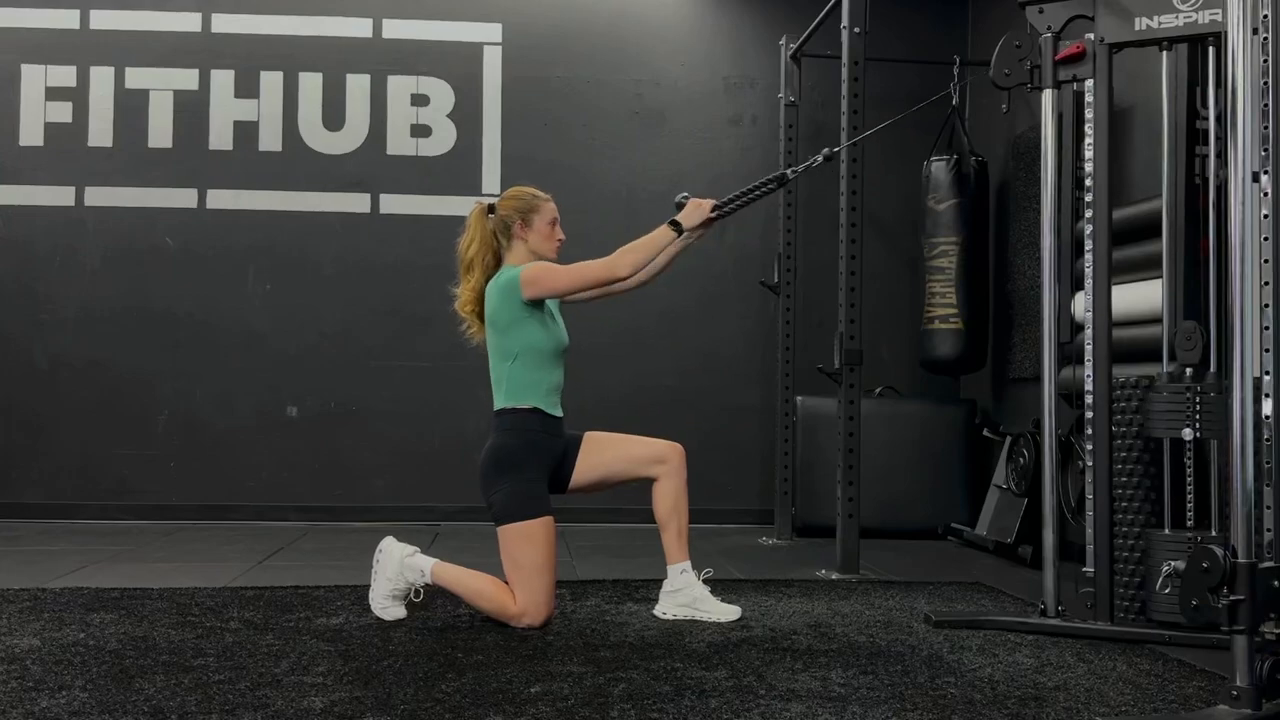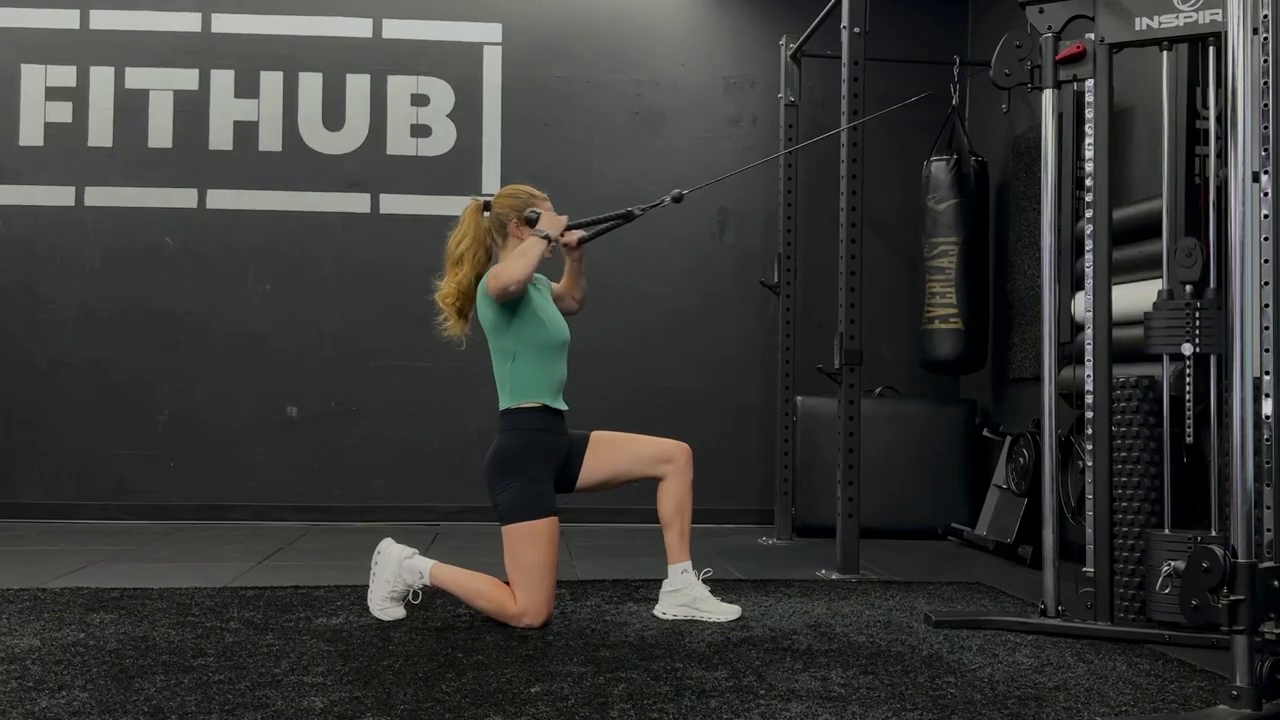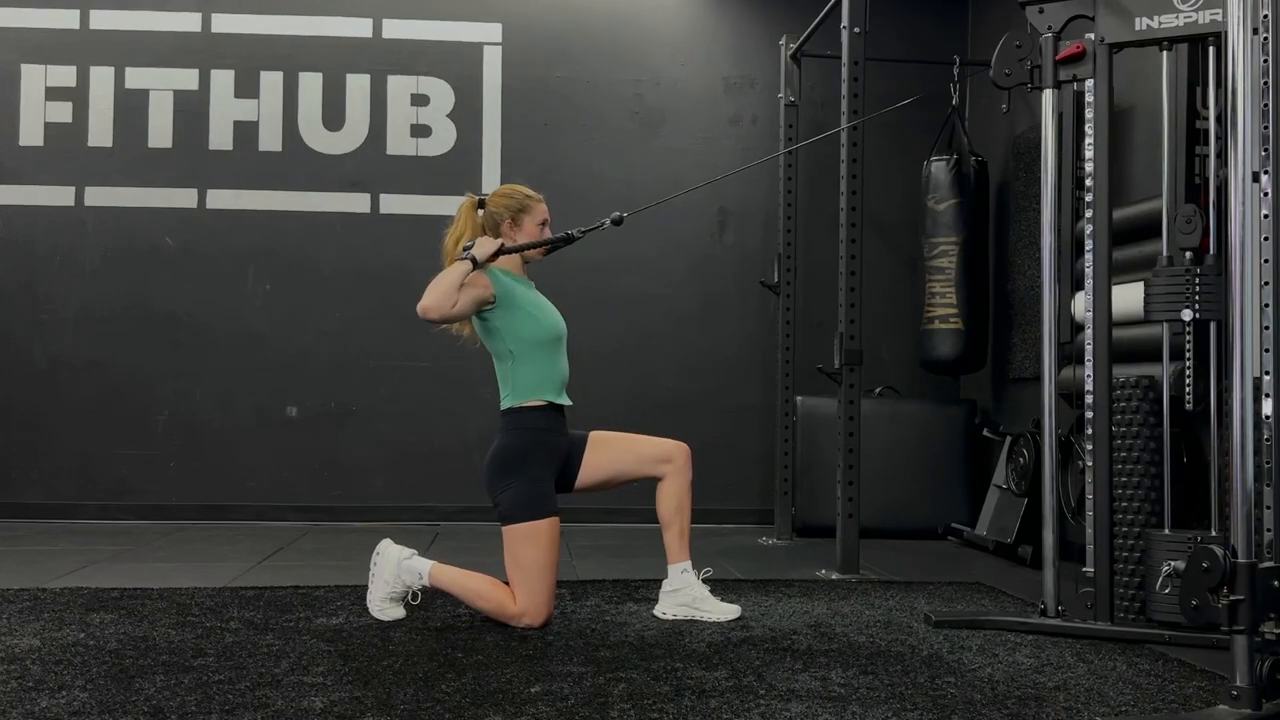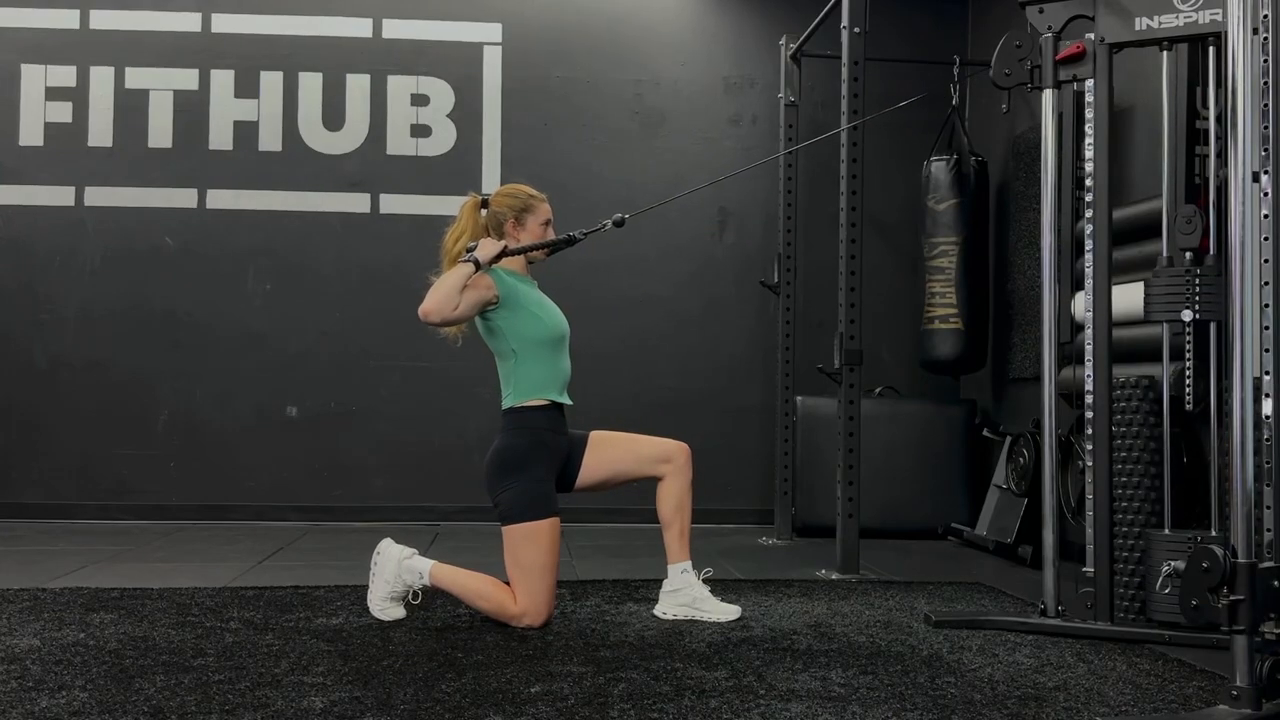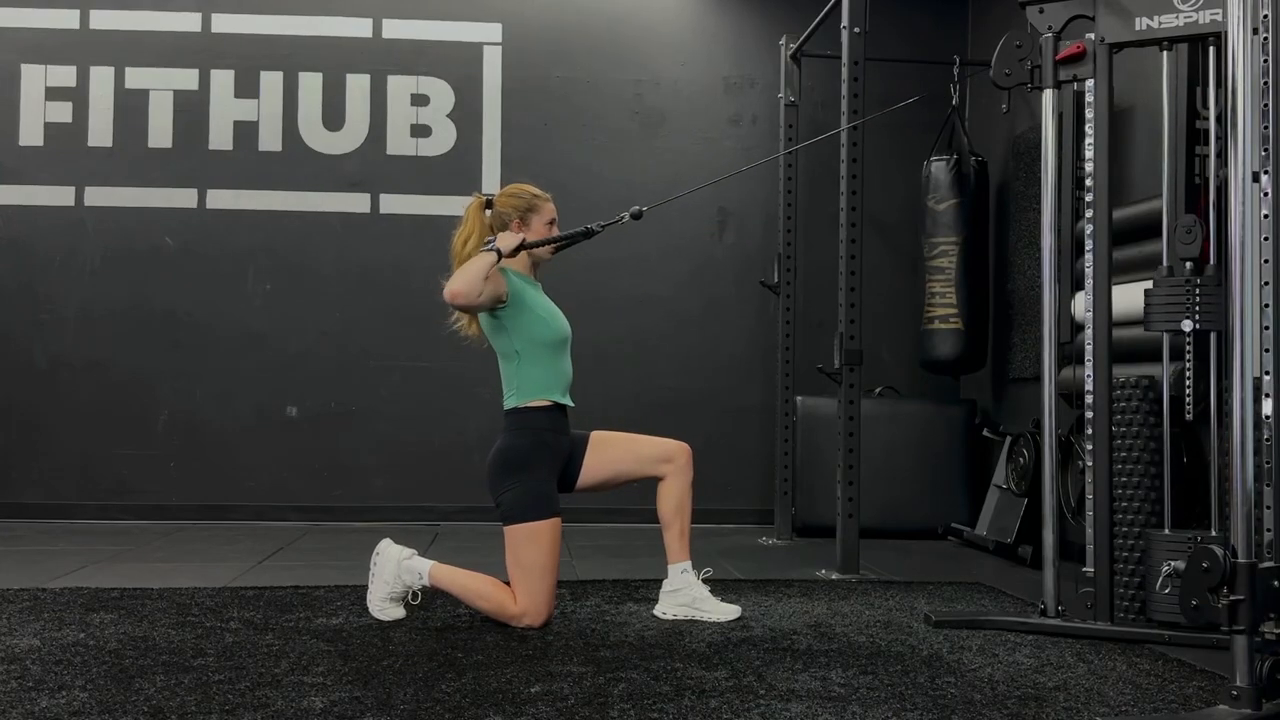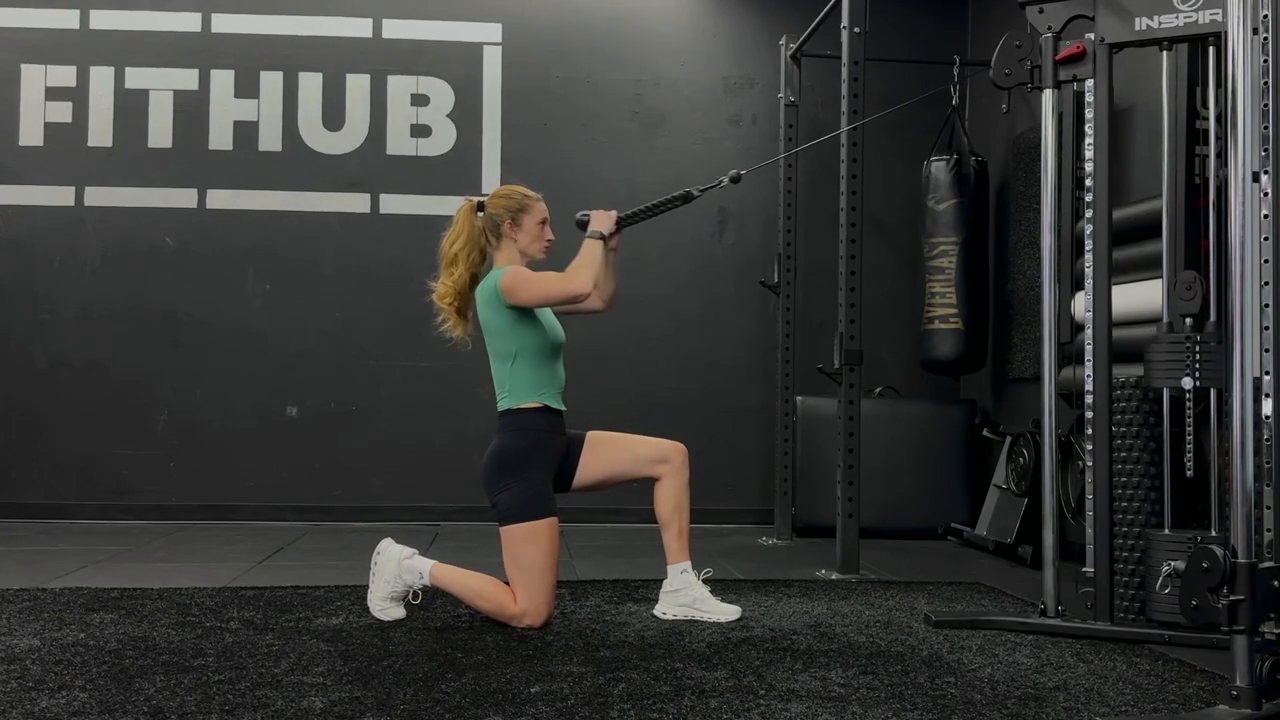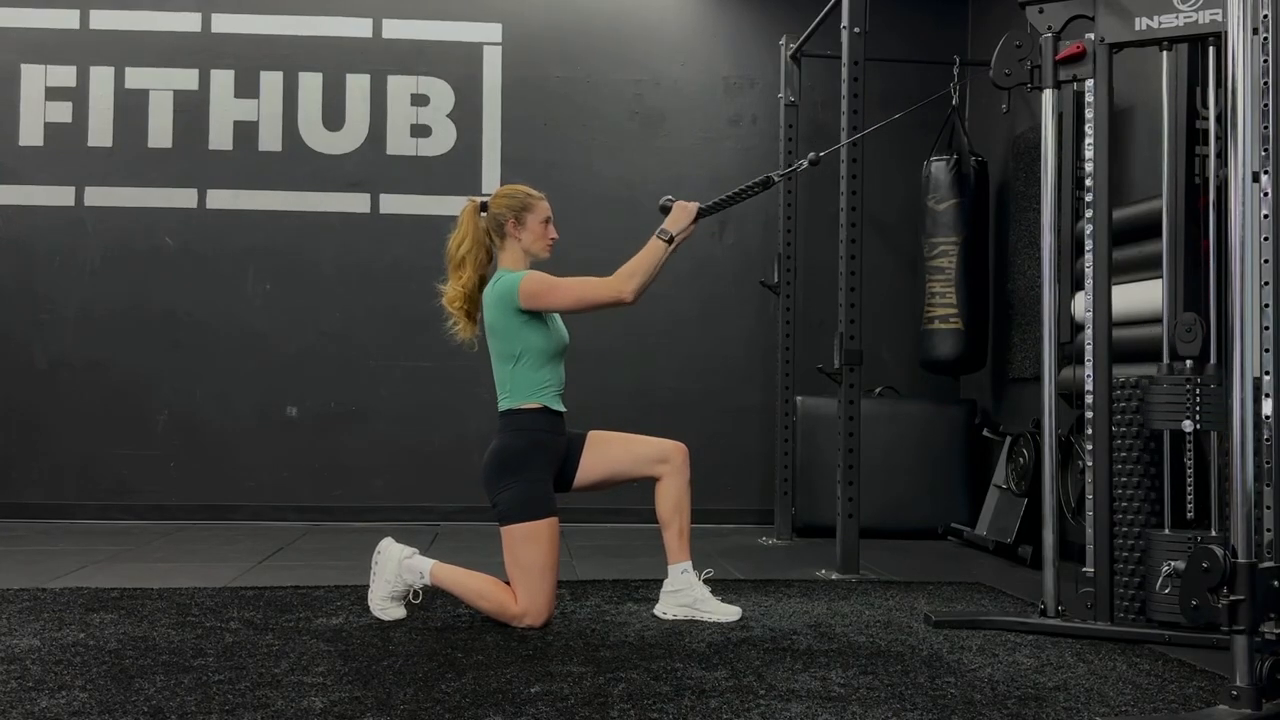
dt=0.3s
person 1, frame 1
left shoulder: (544, 288)
right shoulder: (514, 281)
left elbow: (627, 278)
right elbow: (609, 268)
left wrist: (688, 232)
right wrist: (679, 224)
left hip: (550, 443)
right hip: (515, 451)
left knee: (669, 457)
right knee: (530, 613)
left ankle: (680, 590)
right ankle: (411, 565)
person 1, frame 2
left shoulder: (534, 283)
right shoulder: (499, 282)
left elbow: (571, 299)
right elbow: (512, 277)
left wrist: (572, 253)
right wrist: (544, 234)
left hip: (555, 442)
right hip: (522, 449)
left knee: (676, 457)
right knee: (530, 614)
left ankle: (680, 590)
right ankle: (410, 567)
person 1, frame 3
left shoulder: (518, 283)
right shoulder: (488, 283)
right elbow: (430, 307)
right wrist: (473, 256)
left hip: (554, 441)
right hip: (522, 449)
left knee: (675, 457)
right knee: (529, 614)
left ankle: (680, 590)
right ankle: (409, 569)
person 1, frame 4
left shoulder: (520, 284)
right shoulder: (491, 284)
right elbow: (431, 311)
right wrist: (476, 258)
left hip: (555, 441)
right hip: (523, 449)
left knee: (675, 457)
right knee: (529, 614)
left ankle: (680, 590)
right ankle: (410, 567)
person 1, frame 5
left shoulder: (523, 284)
right shoulder: (500, 285)
right elbow: (457, 295)
left wrist: (538, 251)
right wrist: (496, 249)
left hip: (556, 441)
right hip: (525, 449)
left knee: (676, 457)
right knee: (529, 614)
left ankle: (680, 591)
right ankle: (409, 569)
person 1, frame 6
left shoulder: (522, 286)
right shoulder: (504, 282)
left elbow: (599, 299)
right elbow: (579, 287)
left wrist: (606, 245)
right wrist: (594, 232)
left hip: (551, 442)
right hip: (520, 450)
left knee: (671, 457)
right knee: (530, 613)
left ankle: (680, 590)
right ankle: (410, 567)
person 1, frame 7
left shoulder: (524, 288)
right shoulder: (514, 287)
left elbow: (620, 292)
right elbow: (619, 290)
left wrist: (672, 236)
right wrist: (669, 231)
left hip: (551, 442)
right hip: (521, 451)
left knee: (672, 457)
right knee: (530, 614)
left ankle: (680, 590)
right ankle: (410, 567)
